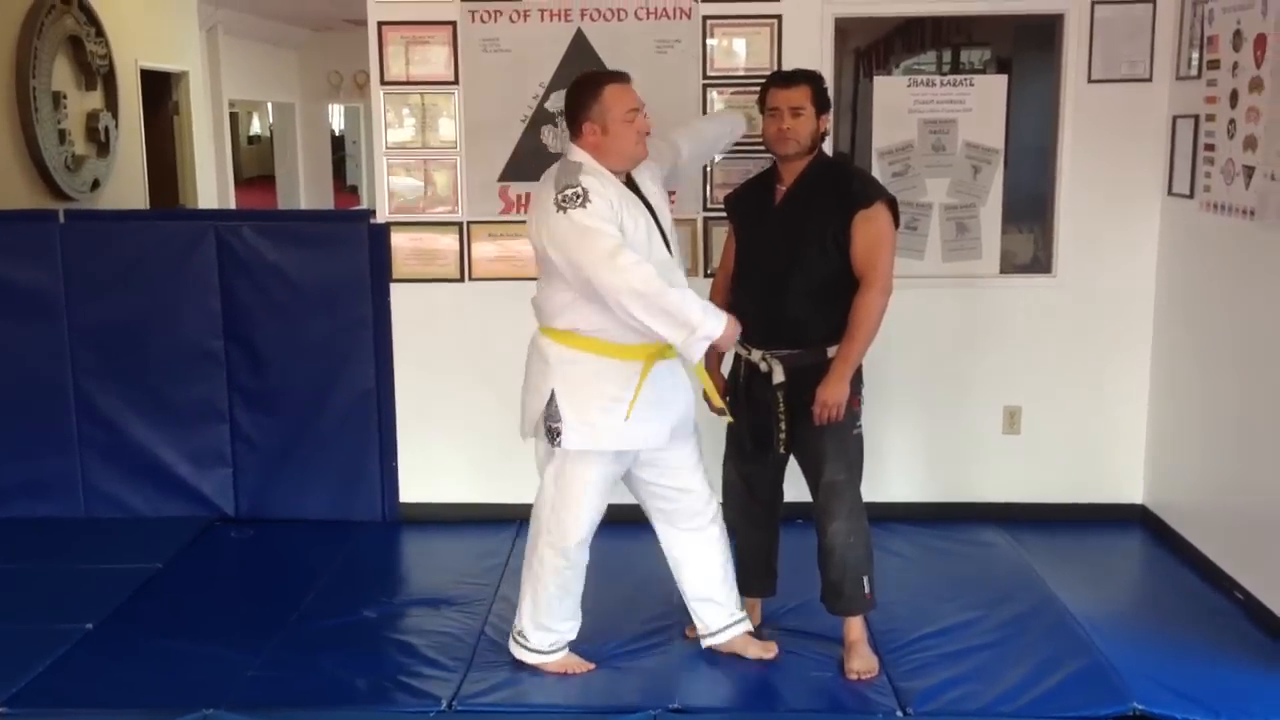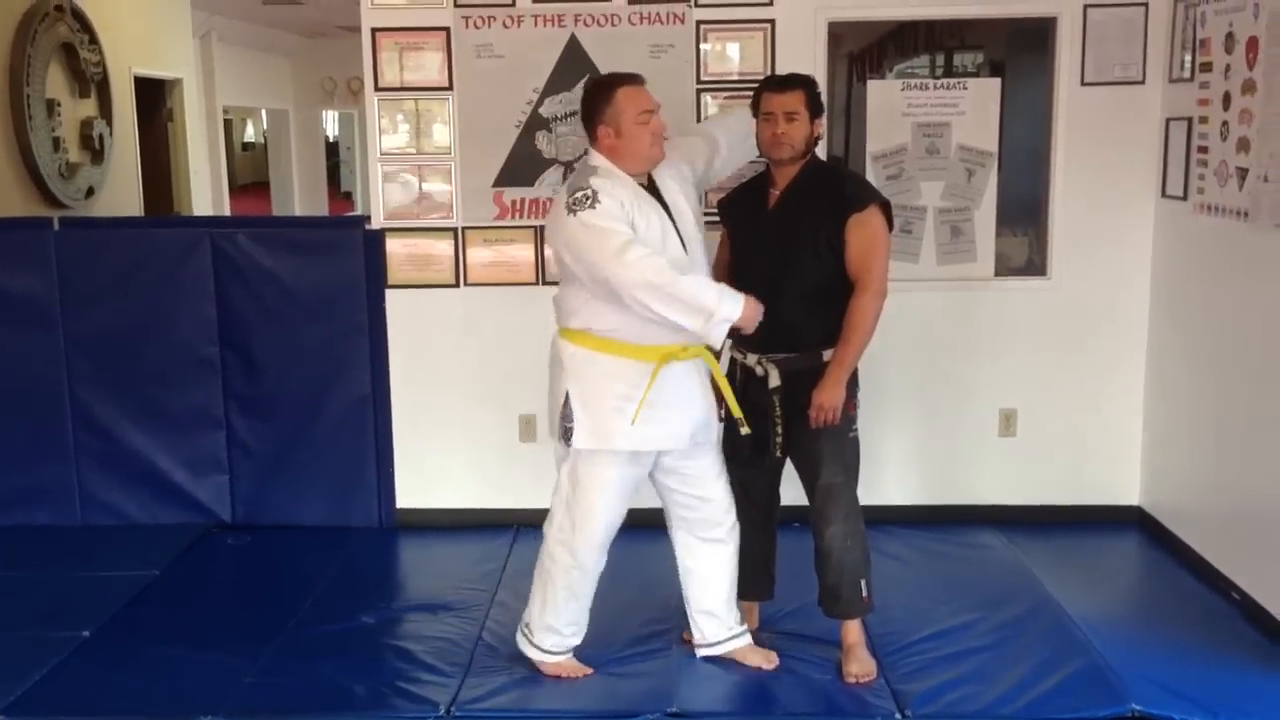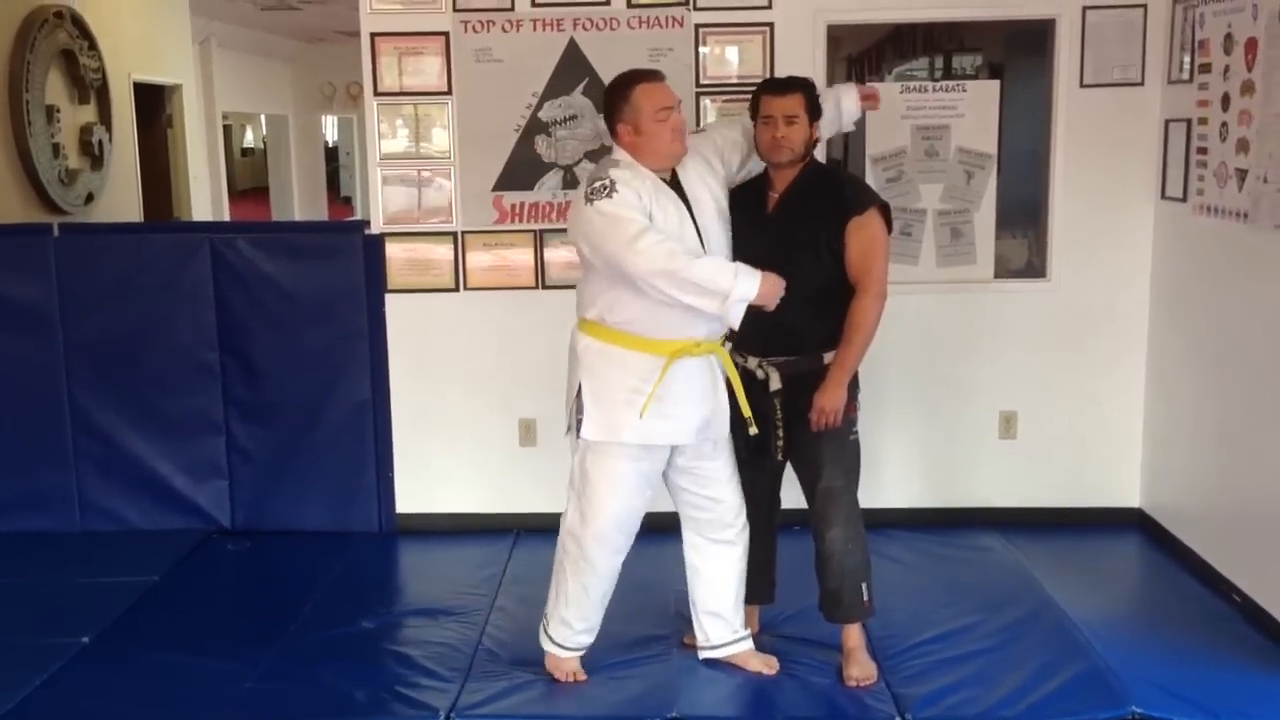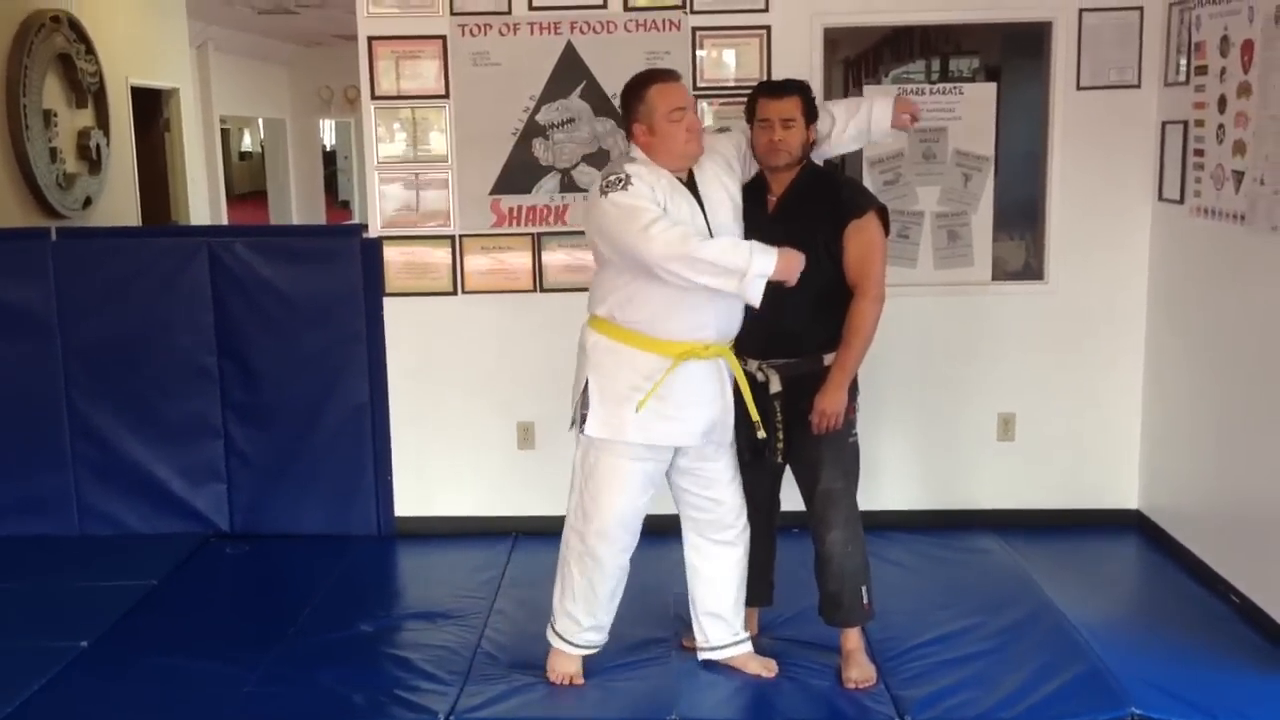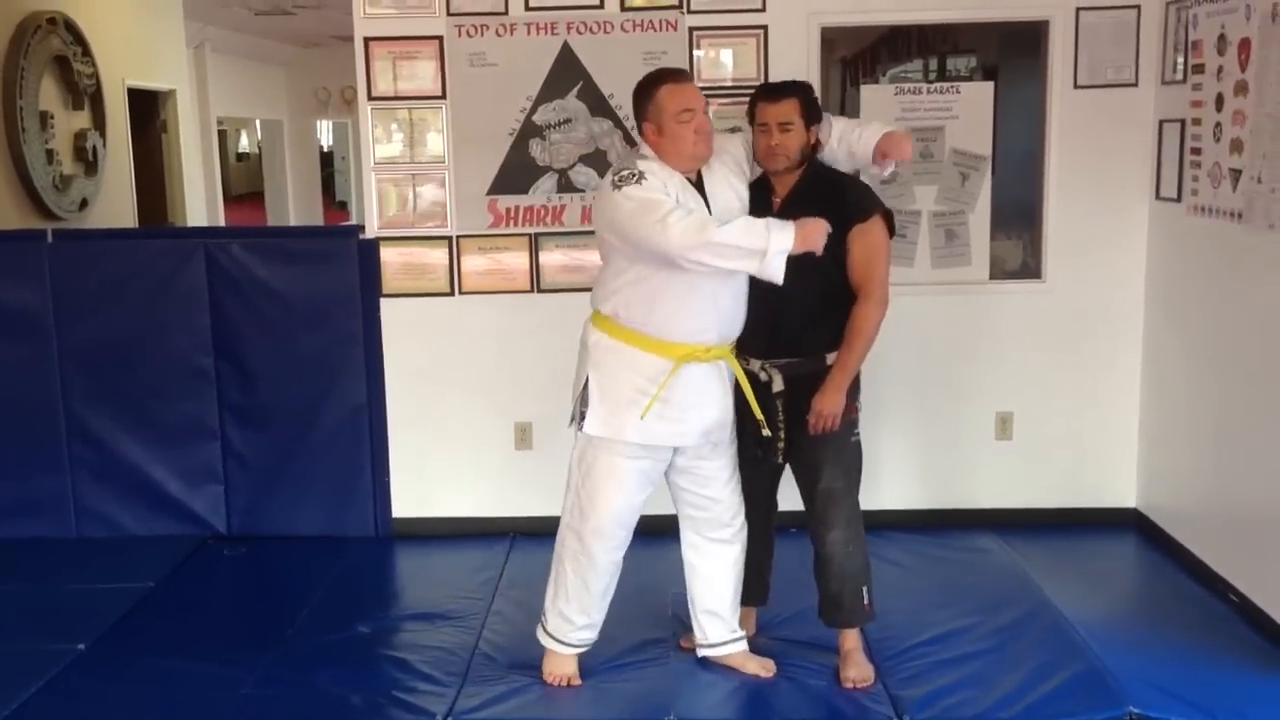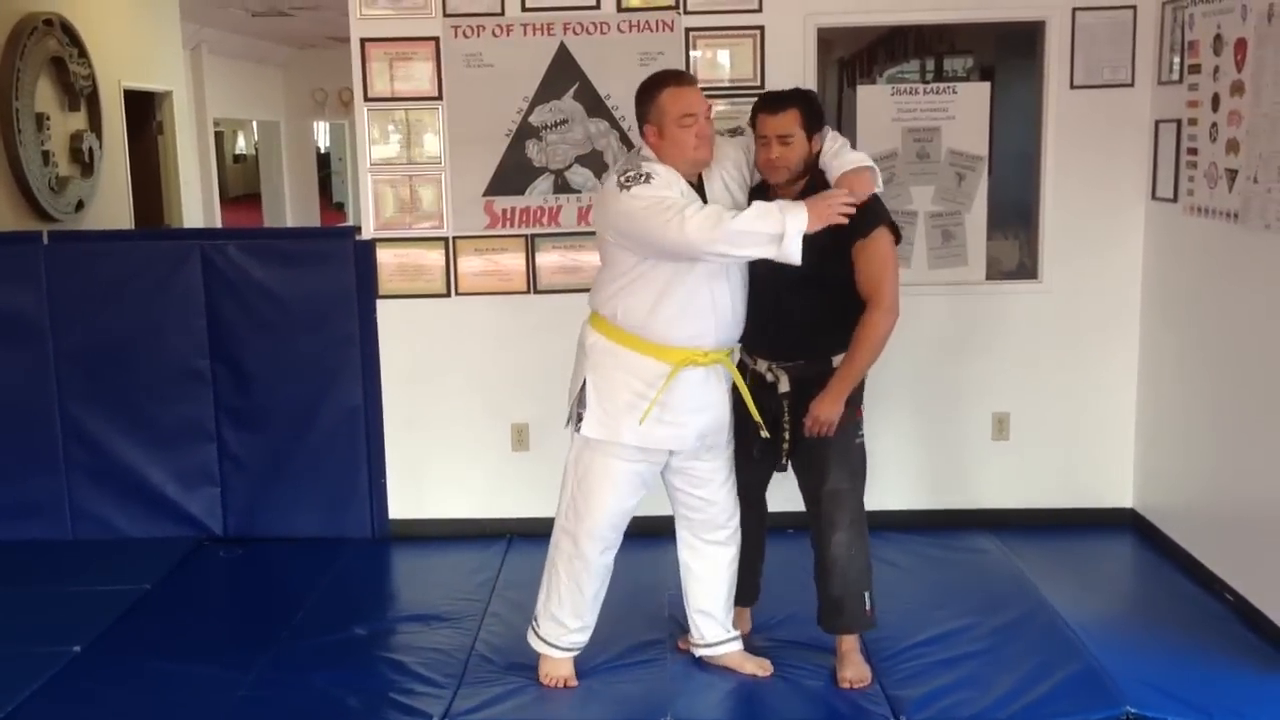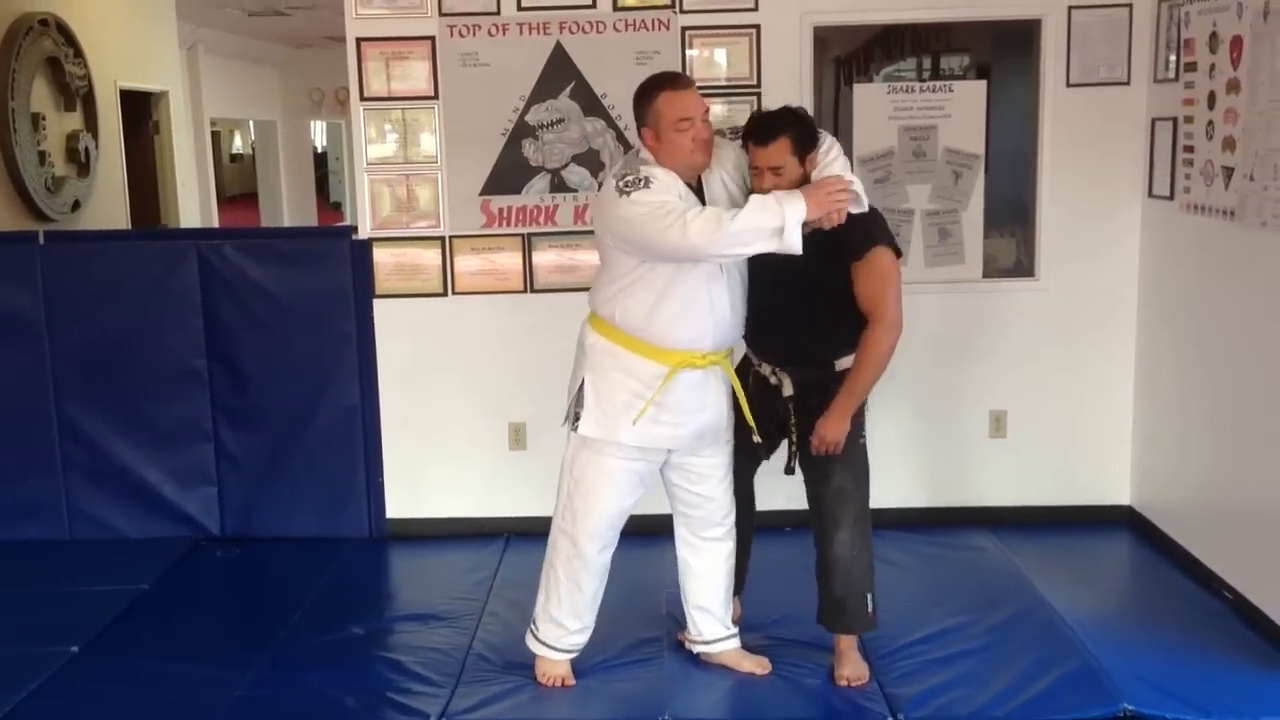
dt=0.1s
person 1, frame 1
left shoulder: (634, 170)
right shoulder: (570, 196)
left elbow: (676, 148)
right elbow: (625, 280)
left wrist: (737, 121)
right wrist: (709, 324)
left hip: (650, 380)
right hip: (585, 384)
left knee: (691, 509)
right knee: (567, 524)
left ankle: (722, 624)
right ankle: (538, 642)
person 1, frame 2
left shoulder: (666, 169)
right shoulder: (586, 198)
left elbow: (716, 143)
right elbow: (639, 274)
right wrist: (728, 306)
left hip: (677, 382)
right hip: (606, 386)
left knee: (708, 515)
right knee: (589, 523)
left ankle: (721, 633)
right ankle: (548, 641)
person 1, frame 3
left shoulder: (700, 159)
right shoulder: (607, 192)
left elbow: (759, 132)
right elbow: (655, 263)
left wrist: (843, 102)
right wrist: (748, 283)
left hip: (698, 376)
right hip: (629, 384)
left knee: (717, 516)
right knee: (601, 520)
left ankle: (723, 637)
right ankle: (563, 640)
person 1, frame 4
left shoulder: (720, 157)
right shoulder: (620, 189)
right elbow: (670, 250)
left wrist: (879, 114)
right wrist: (768, 261)
left hip: (704, 380)
right hip: (632, 380)
left knee: (720, 519)
right knee: (605, 522)
left ankle: (723, 639)
right ankle: (571, 638)
person 1, frame 5
left shoulder: (727, 160)
right shoulder: (630, 186)
right elbow: (686, 239)
left wrist: (875, 139)
right wrist: (786, 238)
left hip: (706, 380)
right hip: (632, 379)
left knee: (718, 518)
right knee: (600, 520)
left ankle: (720, 637)
right ankle: (563, 638)
person 1, frame 6
left shoulder: (729, 159)
right shoulder: (631, 188)
right elbow: (698, 231)
left wrist: (850, 174)
right wrist: (800, 218)
left hip: (704, 384)
right hip: (629, 379)
left knee: (714, 520)
right knee: (592, 522)
left ankle: (715, 639)
right ankle: (556, 641)
person 1, frame 7
left shoulder: (727, 162)
right shoulder: (630, 192)
right elbow: (700, 233)
left wrist: (835, 189)
right wrist: (798, 208)
left hip: (703, 384)
right hip: (627, 380)
left knee: (710, 518)
right knee: (589, 521)
left ankle: (713, 636)
right ankle: (553, 642)
person 2, frame 1
left shoulder: (856, 193)
right shoulder: (747, 198)
left elbow: (875, 286)
right elbow: (725, 284)
left wrist: (841, 374)
right wrist: (712, 363)
left hip: (819, 373)
right hip: (753, 372)
left knee: (837, 505)
right knee: (747, 494)
left ankle: (854, 632)
right ankle: (748, 606)
person 2, frame 2
left shoulder: (849, 196)
right shoulder: (740, 202)
left elbow: (869, 289)
right elbow: (720, 286)
left wrist: (837, 375)
left hip: (816, 376)
right hip: (748, 375)
left knee: (834, 508)
right knee: (744, 499)
left ankle: (852, 636)
right ankle: (745, 611)
person 2, frame 3
left shoulder: (848, 199)
right shoulder: (740, 202)
left elbow: (870, 292)
left wrist: (838, 379)
left hip: (817, 379)
right hip: (749, 378)
left knee: (834, 512)
right knee: (746, 502)
left ankle: (853, 639)
right ankle: (746, 616)
person 2, frame 4
left shoulder: (846, 201)
right shoulder: (737, 203)
left elbow: (868, 293)
left wrist: (836, 383)
left hip: (818, 381)
right hip: (748, 378)
left knee: (832, 514)
right knee: (742, 506)
left ankle: (853, 642)
right ankle: (746, 619)
person 2, frame 5
left shoulder: (849, 201)
right shoulder: (740, 202)
left elbow: (872, 296)
left wrist: (837, 384)
left hip: (816, 381)
right hip: (750, 379)
left knee: (834, 514)
right knee: (744, 504)
left ankle: (850, 642)
right ankle: (743, 618)
person 2, frame 6
left shoulder: (856, 210)
right shoulder: (748, 206)
left elbow: (882, 306)
left wrist: (837, 393)
left hip: (822, 380)
right hip: (754, 378)
left knee: (836, 515)
right knee: (736, 500)
left ankle: (847, 643)
right ankle: (737, 615)
person 2, frame 7
left shoulder: (857, 225)
left elbow: (886, 323)
left wrist: (843, 411)
left hip: (827, 383)
right hip: (757, 377)
left knee: (841, 514)
right knee: (724, 487)
left ankle: (846, 643)
right ankle: (725, 605)
